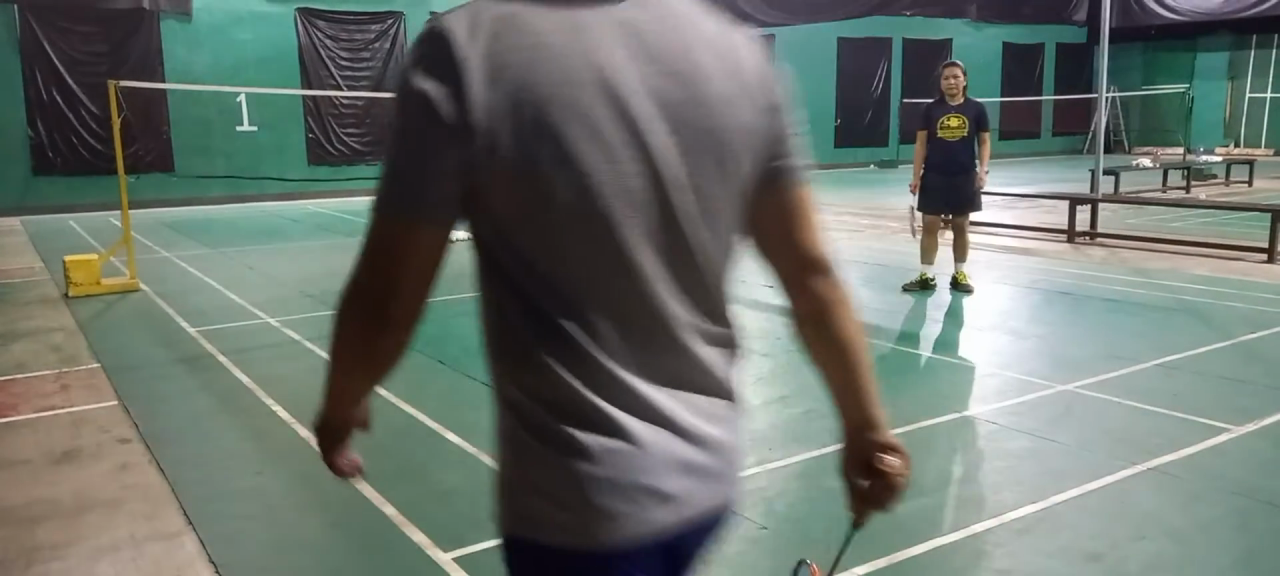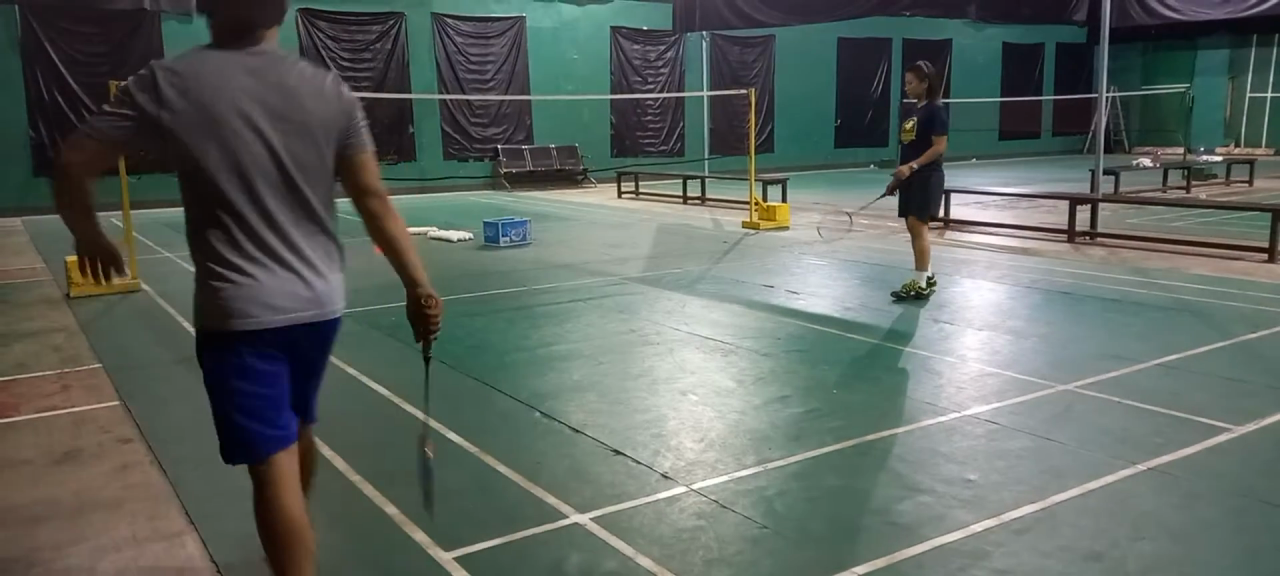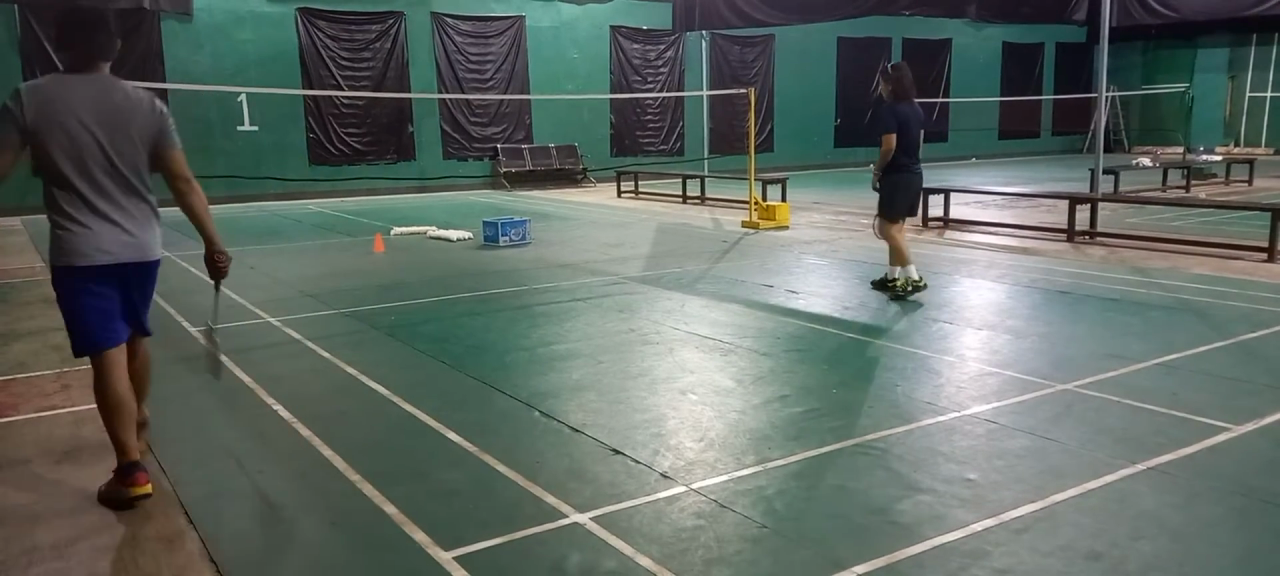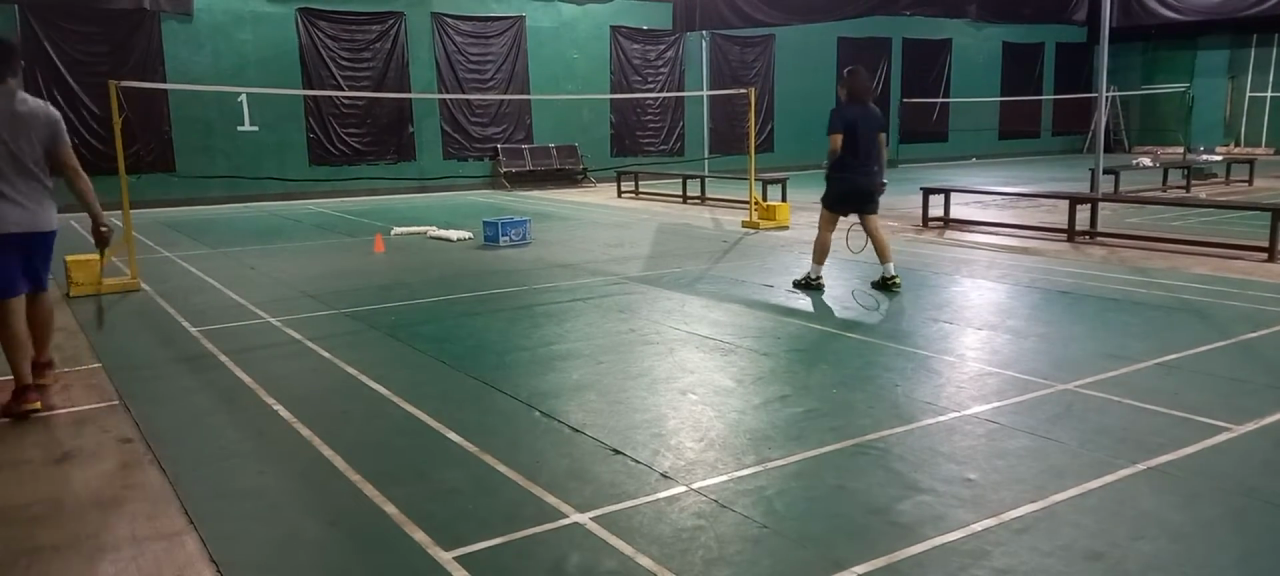
dt=1s
person 1, frame 1
left shoulder: (468, 50)
right shoulder: (739, 55)
left elbow: (390, 295)
right elbow: (809, 269)
left wrist: (342, 406)
right wrist: (865, 424)
left hip: (579, 497)
right hip: (705, 460)
person 1, frame 2
left shoulder: (168, 83)
right shoulder: (330, 92)
left elbow: (72, 166)
right elbow: (373, 200)
left wrist: (90, 237)
right wrist: (418, 285)
left hip: (240, 312)
right hip: (319, 301)
left knee: (272, 464)
right knee: (296, 427)
person 1, frame 3
right shoulder: (147, 105)
right elbow: (183, 182)
right wrist: (212, 243)
left hip: (81, 254)
right hip: (141, 249)
left knee: (107, 356)
right knee: (135, 340)
left ankle: (132, 470)
right ankle: (132, 423)
person 1, frame 4
right shoulder: (44, 113)
right elbow: (72, 172)
right wrist: (98, 219)
right hip: (40, 223)
right knee: (38, 293)
right ankle: (41, 365)
person 2, frame 1
left shoulder: (976, 109)
right shoulder: (931, 109)
left elbow: (984, 142)
right elbow: (921, 144)
left wrist: (983, 169)
right wrist: (916, 176)
left hip: (964, 177)
right hip: (934, 176)
left knee: (960, 226)
right knee: (930, 226)
left ankle: (959, 274)
right ankle: (927, 276)
person 2, frame 2
left shoulder: (935, 111)
right shoulder: (911, 110)
left elbow: (939, 147)
left wrist: (911, 166)
right wrist: (898, 177)
left hip: (927, 177)
right hip: (911, 178)
left knee: (918, 227)
right knee: (913, 230)
left ankle: (920, 285)
right ankle: (926, 277)
person 2, frame 3
left shoulder: (890, 110)
right shoulder: (915, 109)
left elbow: (889, 147)
right elbow: (918, 142)
left wrist: (877, 172)
left hip: (896, 177)
right hip: (913, 175)
left knee: (888, 230)
right knee: (895, 228)
left ankle: (914, 279)
right ankle: (893, 278)
person 2, frame 4
left shoulder: (840, 113)
right shoulder: (875, 113)
left elbow: (834, 147)
right elbow: (882, 147)
left wrist: (829, 163)
right wrist: (881, 176)
left hip: (844, 178)
right hip: (868, 178)
left knee: (826, 228)
right knee: (873, 228)
left ankle: (815, 276)
right ankle: (890, 276)
